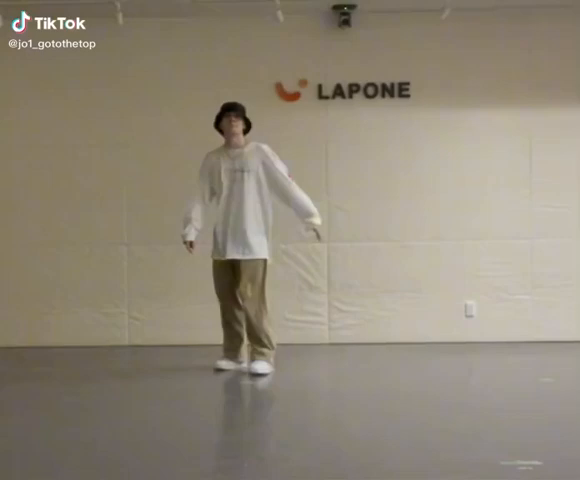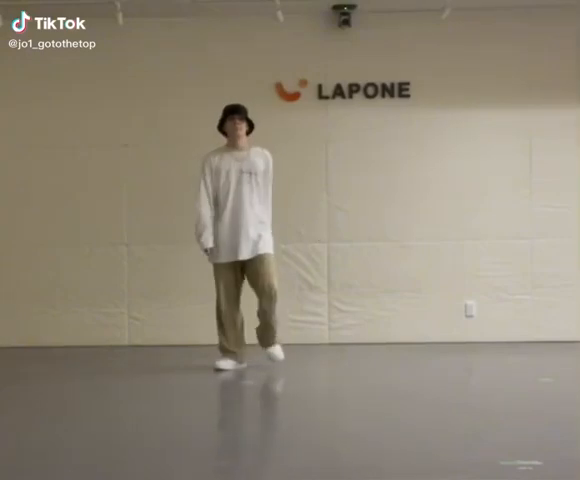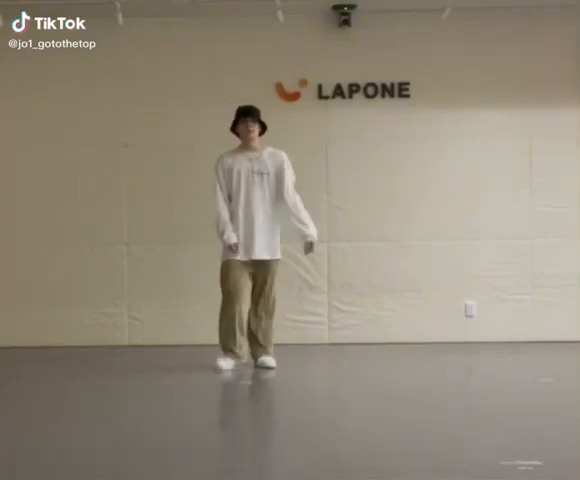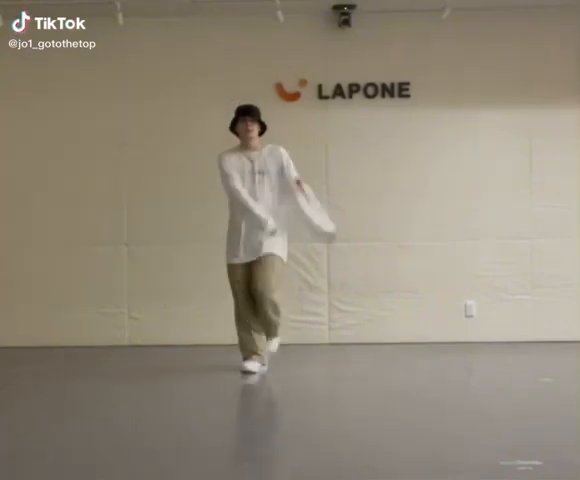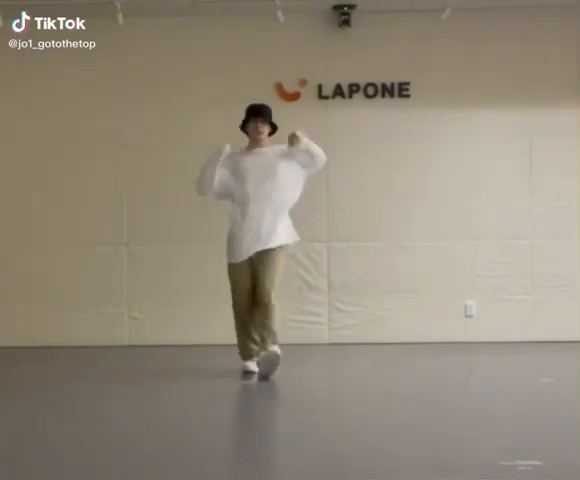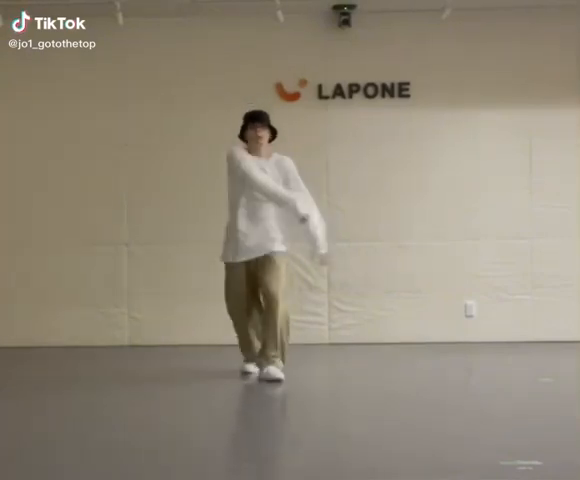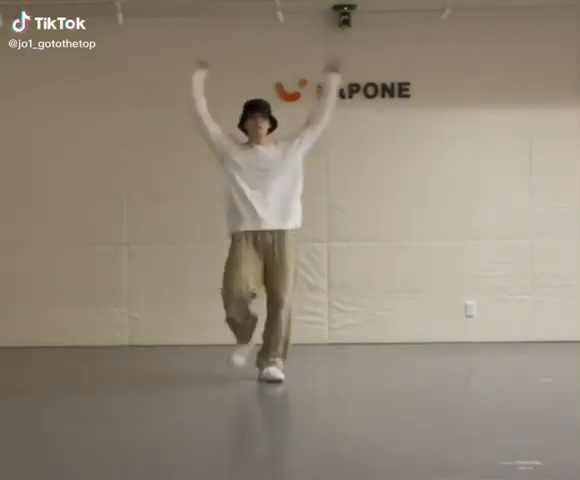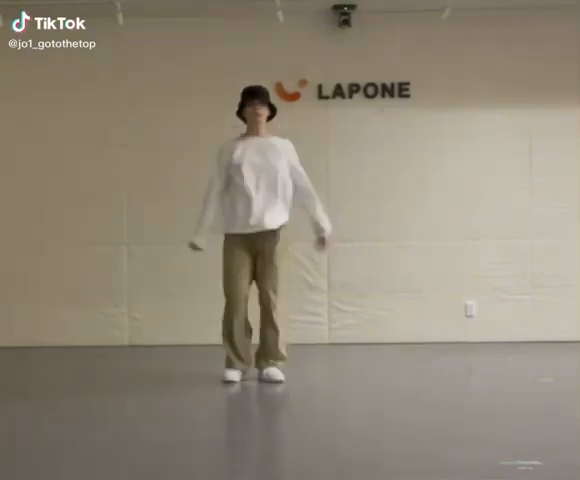
dt=0.4s
person 1, frame 1
left shoulder: (261, 153)
right shoulder: (212, 159)
left elbow: (286, 186)
right elbow: (202, 198)
left wrist: (311, 215)
right wrist: (190, 230)
left hip: (253, 241)
right hip: (223, 242)
left knee: (251, 299)
right knee: (228, 300)
left ankle: (262, 356)
right ankle: (234, 354)
person 1, frame 2
left shoulder: (263, 157)
right shoulder: (213, 160)
left elbow: (266, 198)
right elbow: (205, 201)
left wrist: (265, 230)
right wrist: (205, 236)
left hip: (258, 238)
right hip: (225, 242)
left knee: (268, 290)
right knee: (227, 301)
left ankle: (270, 341)
right ankle: (232, 354)
person 1, frame 3
left shoulder: (278, 157)
right shoulder: (226, 161)
left elbow: (290, 197)
right elbow: (221, 202)
left wrist: (309, 230)
right wrist: (227, 234)
left hip: (267, 242)
right hip: (238, 243)
left knee: (265, 301)
right knee: (234, 297)
left ankle: (263, 351)
right ankle: (231, 352)
person 1, frame 4
left shoulder: (277, 154)
right shoulder: (228, 159)
left elbow: (295, 187)
right elbow: (238, 194)
right wrist: (262, 220)
left hip: (271, 240)
right hip: (243, 238)
left knee: (266, 292)
right knee: (247, 305)
left ankle: (272, 331)
right ankle: (254, 355)
person 1, frame 5
left shoulder: (285, 154)
right shoulder: (233, 160)
left elbow: (318, 160)
right elbow: (204, 188)
left wrist: (302, 142)
right wrist: (221, 156)
left hip: (272, 239)
right hip: (240, 242)
left knee: (266, 297)
right knee: (243, 303)
left ankle: (267, 348)
right ankle: (251, 354)
person 1, frame 6
left shoulder: (284, 164)
right shoulder: (236, 156)
left elbow: (306, 203)
right elbow: (258, 182)
left wrist: (319, 240)
right wrist: (294, 203)
left hip: (273, 245)
right hip: (240, 246)
left knee: (273, 300)
right knee: (241, 310)
left ankle: (272, 361)
right ankle: (253, 357)
person 1, frame 7
left shoulder: (290, 149)
right shoulder: (231, 151)
left elbow: (319, 119)
right elbow: (203, 119)
left wrist: (331, 79)
right wrist: (198, 79)
left hip: (281, 233)
right hip: (246, 233)
left knee: (280, 299)
right knee: (235, 293)
left ankle: (271, 361)
right ankle: (245, 333)
person 1, frame 8
left shoulder: (284, 147)
right shoulder: (230, 149)
left elbow: (303, 188)
right elbow: (215, 191)
left wrist: (321, 223)
right wrist: (200, 232)
left hip: (272, 231)
right hip: (237, 233)
left knee: (270, 298)
right knee: (236, 300)
left ankle: (270, 362)
right ankle: (237, 362)
